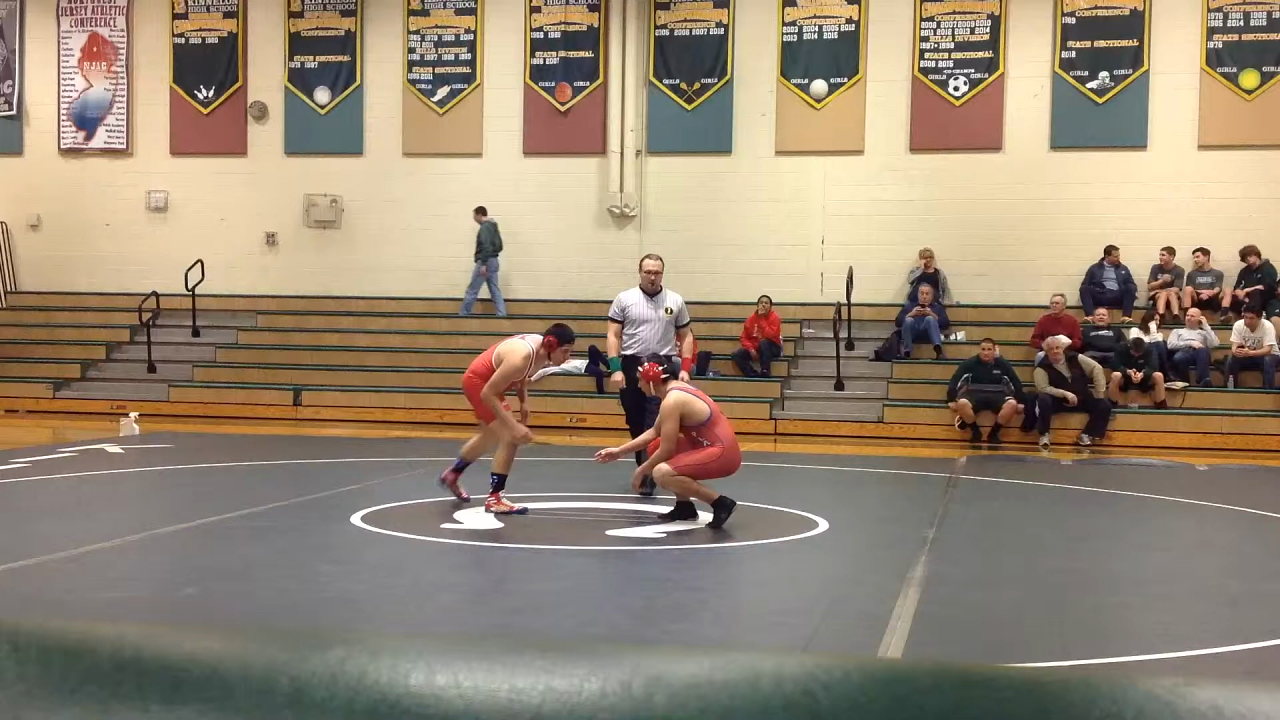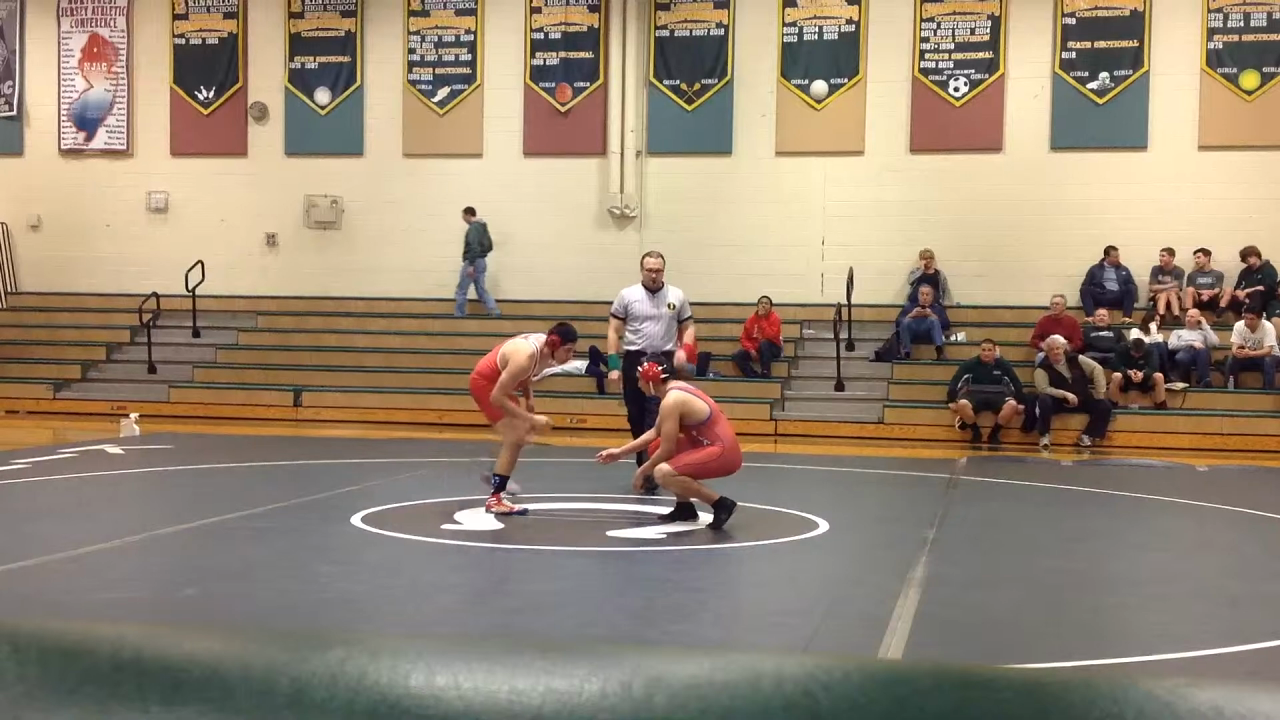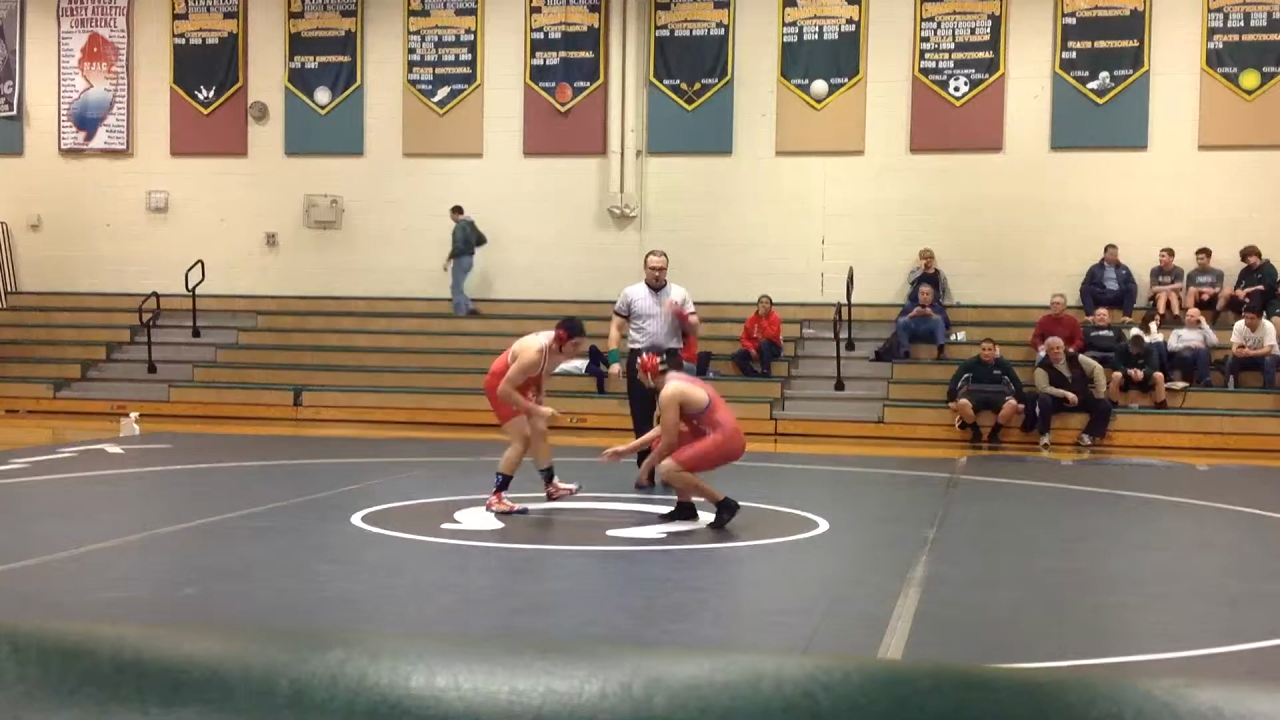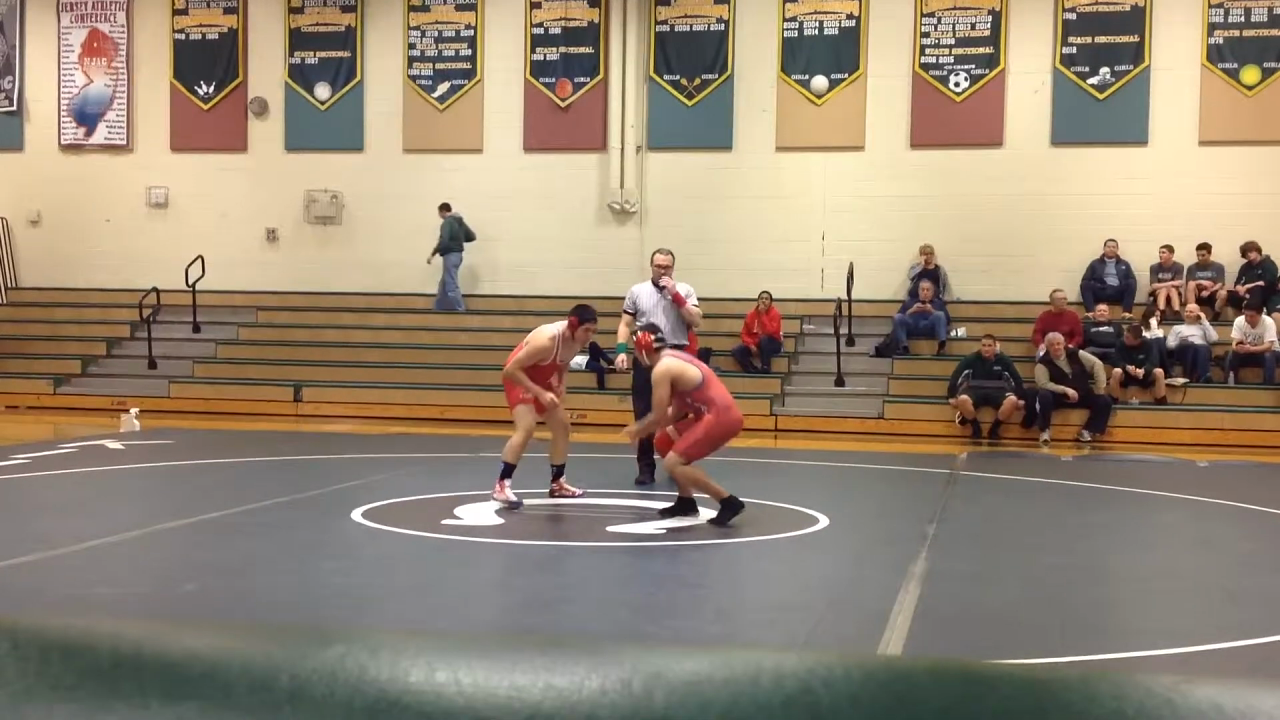
dt=0.2s
person 1, frame 1
left shoulder: (675, 301)
right shoulder: (624, 299)
left elbow: (686, 336)
right elbow: (613, 336)
left wrist: (686, 367)
right wrist: (615, 368)
right hip: (631, 366)
left knee: (654, 422)
right knee: (636, 424)
left ankle: (647, 478)
person 1, frame 2
left shoulder: (677, 296)
right shoulder: (626, 295)
left elbow: (689, 328)
right elbow: (614, 332)
left wrist: (685, 350)
right wrist: (613, 365)
right hip: (634, 361)
left knee: (657, 419)
right knee: (637, 420)
person 1, frame 3
left shoulder: (680, 293)
right shoulder: (630, 293)
left elbow: (695, 328)
right elbow: (617, 328)
left wrist: (681, 314)
right wrist: (614, 359)
left hip: (669, 360)
right hip: (638, 360)
right knee: (642, 418)
person 1, frame 4
left shoulder: (684, 290)
right shoulder: (637, 291)
left elbow: (696, 321)
right elbow: (625, 324)
left wrist: (676, 295)
right wrist: (621, 350)
right knee: (644, 414)
right ankle: (646, 469)
person 2, frame 1
left shoulder: (541, 348)
right shoulder: (522, 357)
right elbow: (487, 394)
left wrist: (524, 401)
right wrist: (514, 425)
left hip: (487, 381)
right hip: (478, 382)
left knee: (489, 434)
right knee: (510, 437)
left ankle: (452, 474)
right ankle: (494, 498)
person 2, frame 2
left shoulder: (546, 348)
right shoulder: (525, 356)
right elbow: (496, 398)
left wrist: (529, 398)
right wrist: (530, 419)
left hip: (498, 382)
right hip: (484, 383)
left knee: (520, 432)
right knee: (515, 438)
left ankle: (496, 475)
right ankle: (495, 499)
person 2, frame 3
left shoulder: (561, 348)
right shoulder: (534, 353)
right elbow: (503, 390)
left wrist: (539, 394)
right wrist: (536, 410)
left hip: (518, 385)
right hip: (501, 387)
left knee: (538, 432)
right knee: (521, 439)
left ankle: (551, 485)
right ankle: (496, 498)
person 2, frame 4
left shoulder: (578, 338)
right shoulder: (547, 340)
right elbow: (511, 369)
left wrist: (560, 383)
right wrist: (540, 393)
left hip: (540, 380)
right hip: (517, 377)
left knee: (562, 427)
right knee: (526, 426)
left ankle: (557, 483)
right ankle: (502, 485)
person 3, frame 1
left shoulder: (672, 401)
right shoulder: (675, 391)
left elbow: (667, 449)
right elbow: (654, 432)
left wrist: (641, 471)
right wrist: (619, 451)
left hip: (723, 454)
right hip: (715, 446)
left knee: (661, 473)
right knee: (654, 448)
left ankle: (720, 503)
right ankle: (684, 506)
person 3, frame 2
left shoulder: (671, 401)
right shoulder: (676, 391)
left elbow: (667, 449)
right elbow: (655, 433)
left wrist: (642, 471)
right wrist: (620, 452)
left hip: (723, 454)
right hip: (718, 446)
left knee: (662, 473)
right knee: (655, 449)
left ankle: (721, 504)
right ankle: (684, 507)
person 3, frame 3
left shoulder: (669, 392)
right shoulder: (675, 382)
left elbow: (669, 441)
right elbow: (662, 430)
left wrist: (646, 466)
right wrist: (628, 448)
left hip: (726, 439)
right hip: (719, 433)
left knee: (667, 468)
right knee: (657, 447)
left ankle: (725, 504)
right ankle: (685, 507)
person 3, frame 4
left shoulder: (662, 369)
right shoulder: (675, 358)
left elbow: (659, 417)
right elbow: (679, 409)
left wrist: (638, 429)
right wrist: (645, 428)
left hip: (720, 417)
right hip: (718, 413)
left knee: (673, 463)
right knee: (665, 440)
left ankle: (729, 503)
right ankle: (686, 502)
